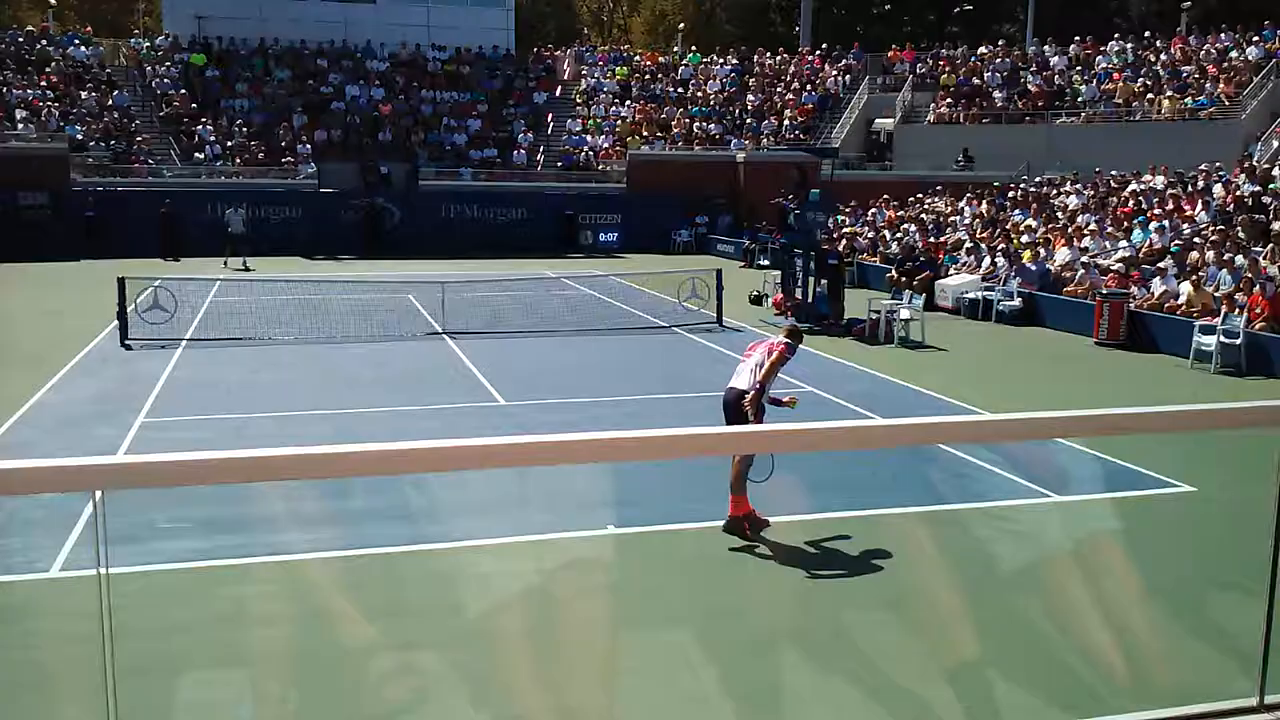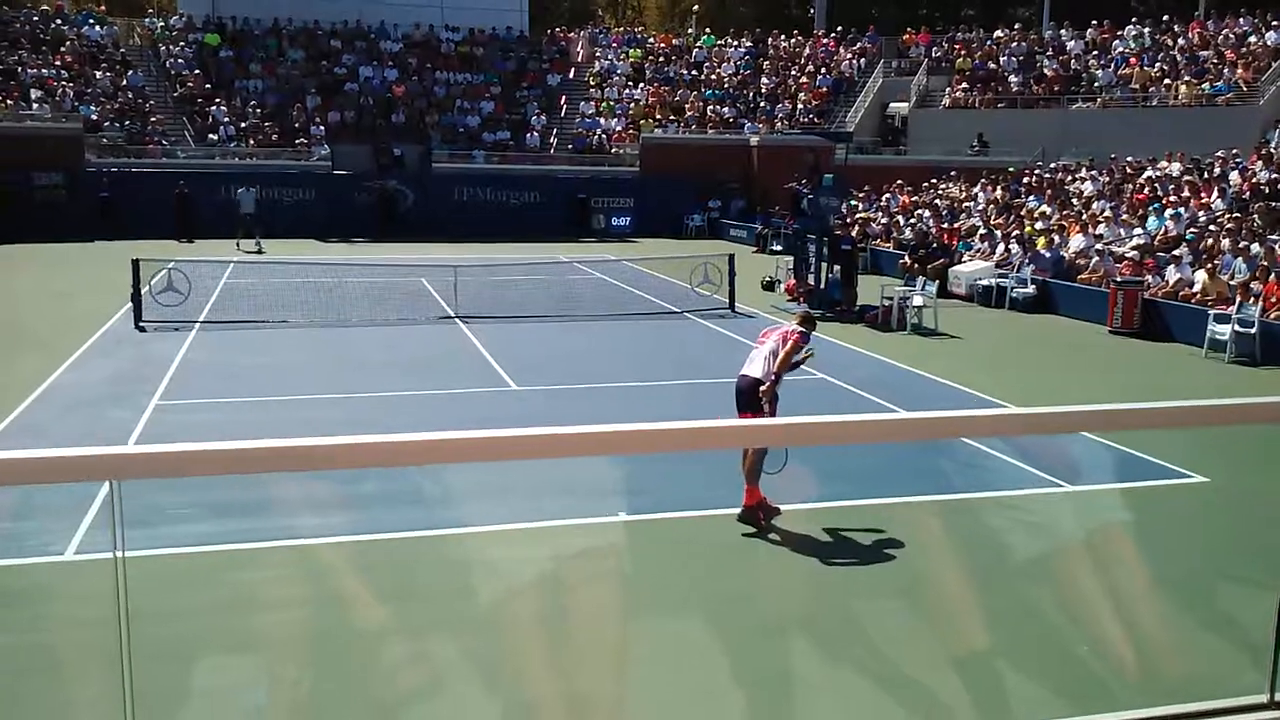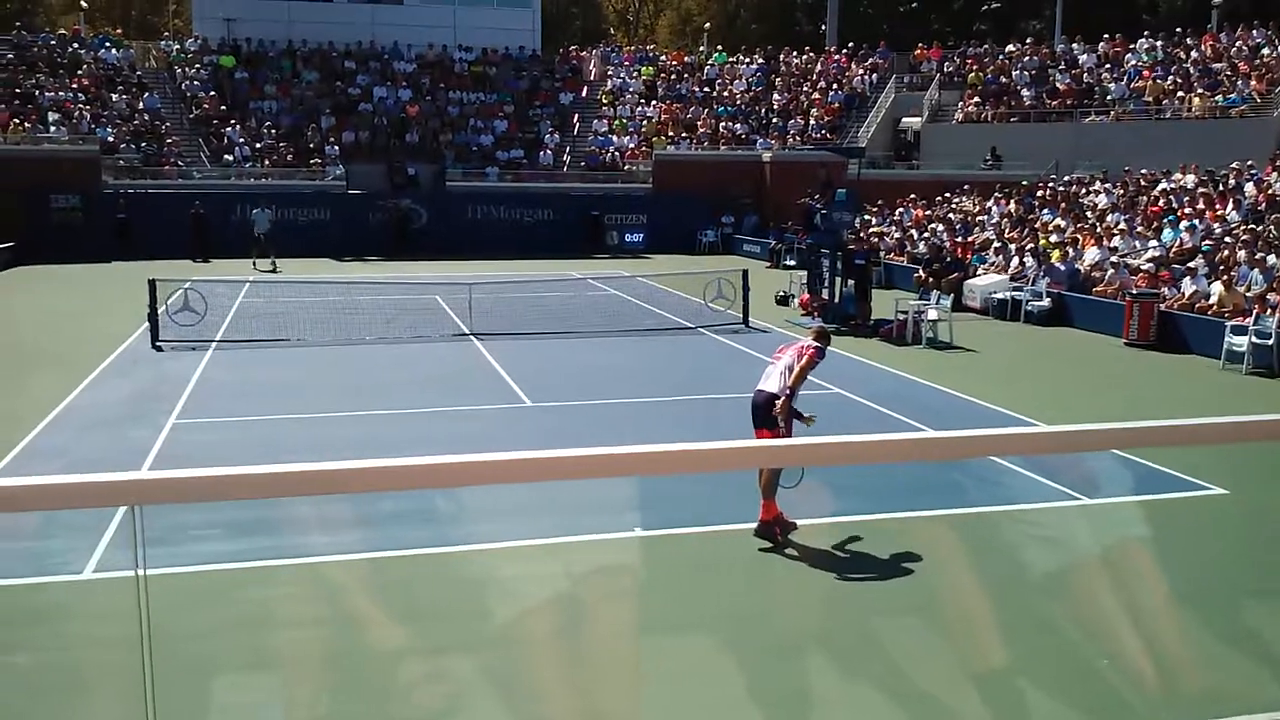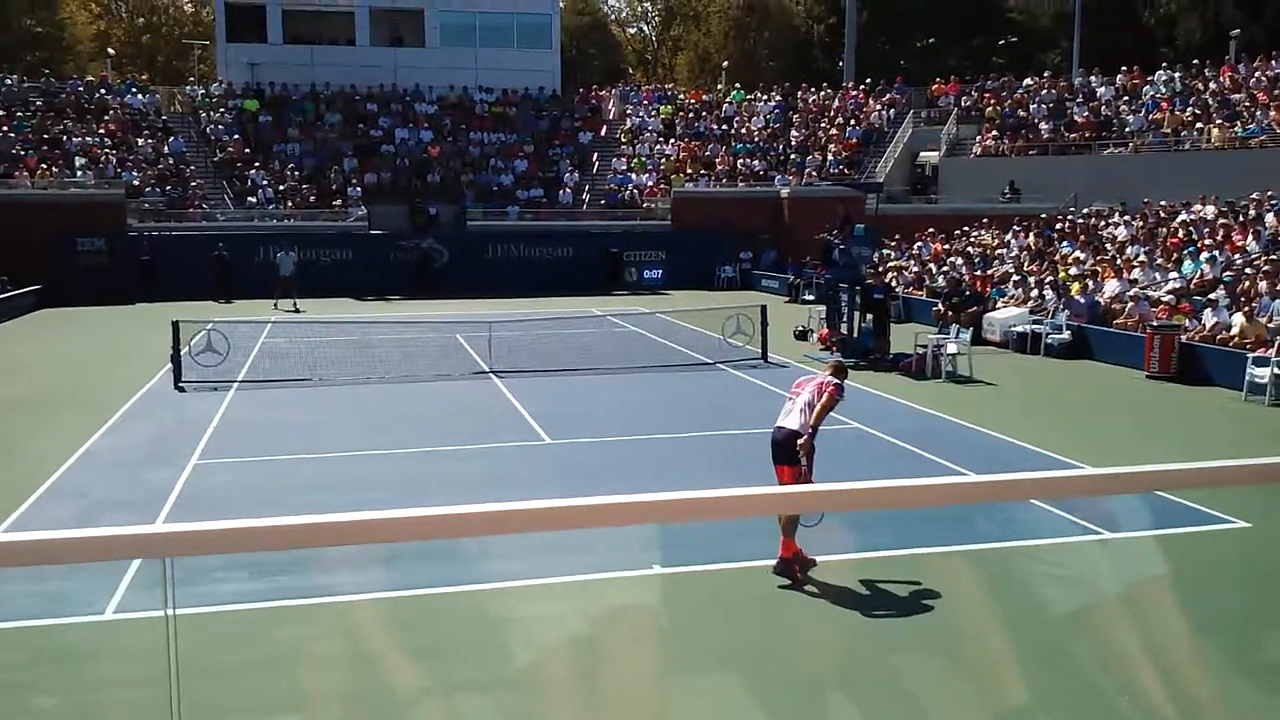
dt=0.5s
person 1, frame 1
left shoulder: (759, 343)
right shoulder: (786, 344)
right elbow: (771, 365)
left wrist: (780, 401)
right wrist: (757, 392)
left hip: (732, 394)
right hip: (746, 397)
left knee: (741, 456)
right knee: (745, 457)
left ankle: (744, 512)
right ankle: (734, 517)
person 1, frame 2
left shoulder: (772, 330)
right shoulder: (801, 332)
right elbow: (785, 355)
left wrist: (801, 361)
right wrist: (773, 383)
left hip: (743, 381)
right hip: (759, 386)
left knee: (751, 444)
right knee: (759, 447)
left ankle: (755, 500)
right ankle: (749, 507)
person 1, frame 3
left shoulder: (787, 347)
right shoulder: (816, 348)
right elbow: (800, 369)
left wrist: (799, 416)
right wrist: (787, 399)
left hip: (759, 397)
right hip: (775, 401)
left ankle: (772, 515)
right ankle: (765, 522)
person 1, frame 4
left shoulder: (803, 381)
right shoulder: (835, 384)
right elbow: (821, 407)
left wrist: (831, 407)
right wrist: (810, 435)
left hip: (779, 433)
right hip: (797, 438)
left ankle: (792, 552)
right ankle: (785, 559)
